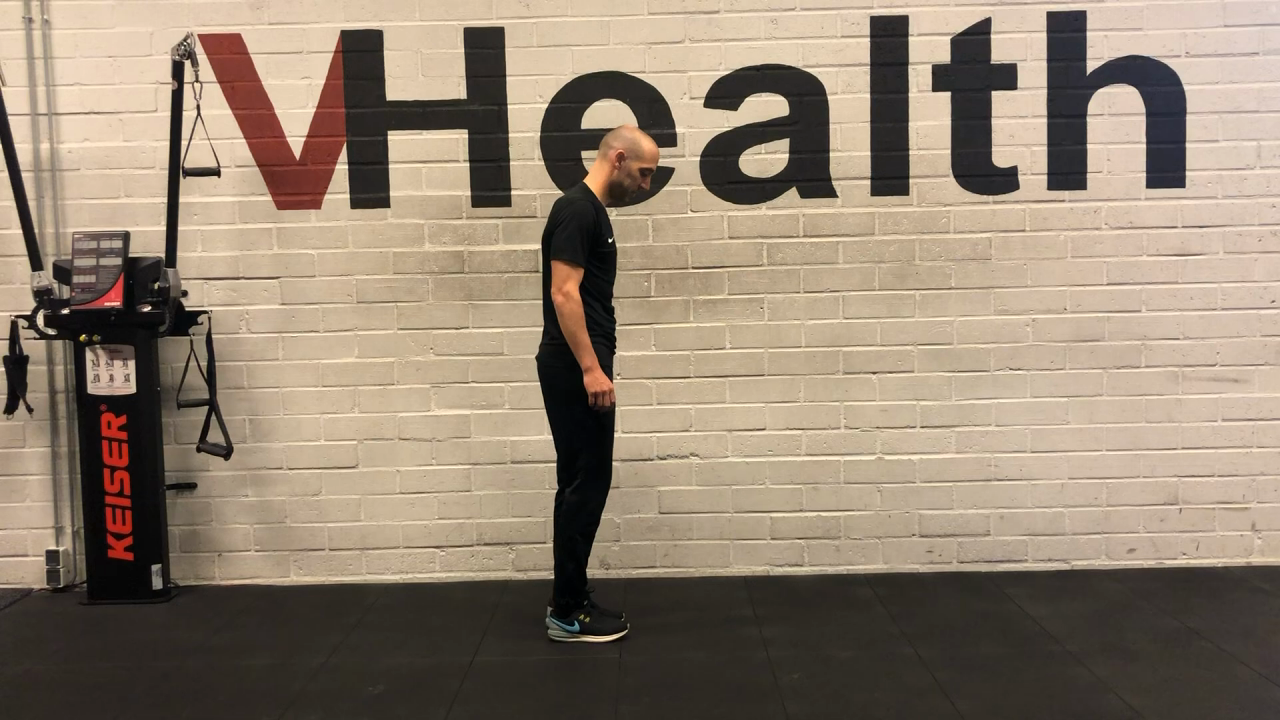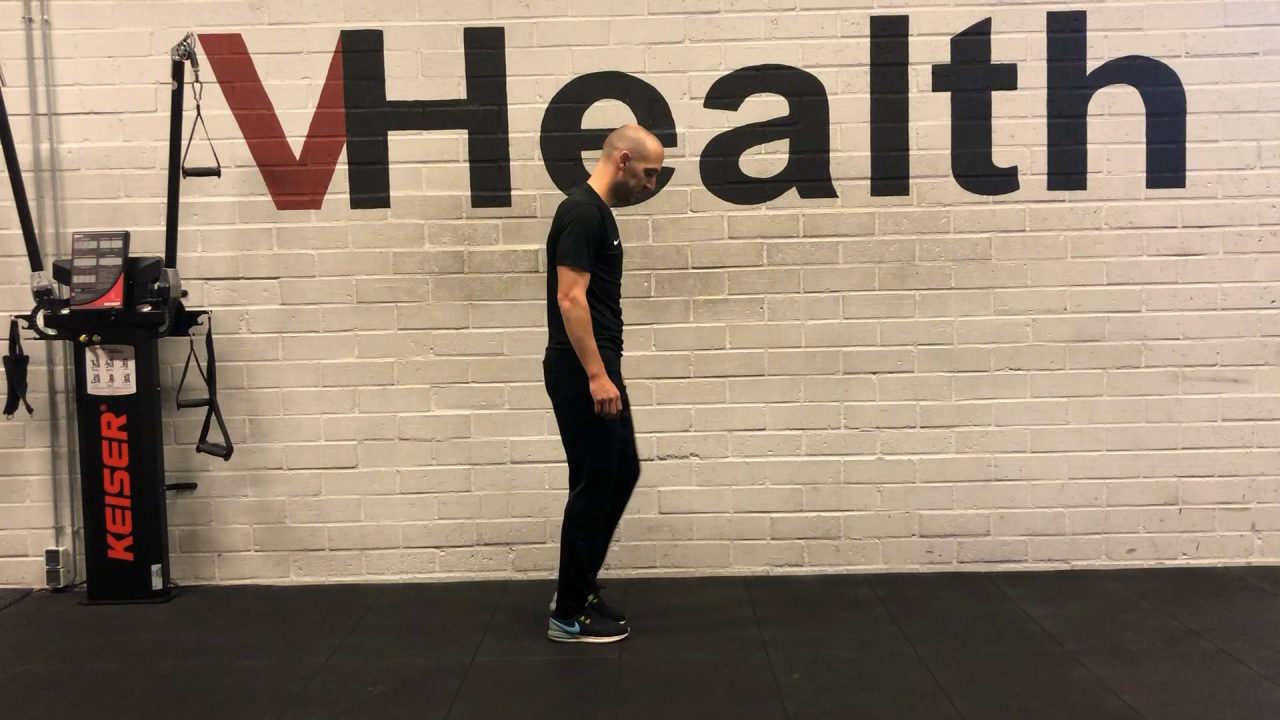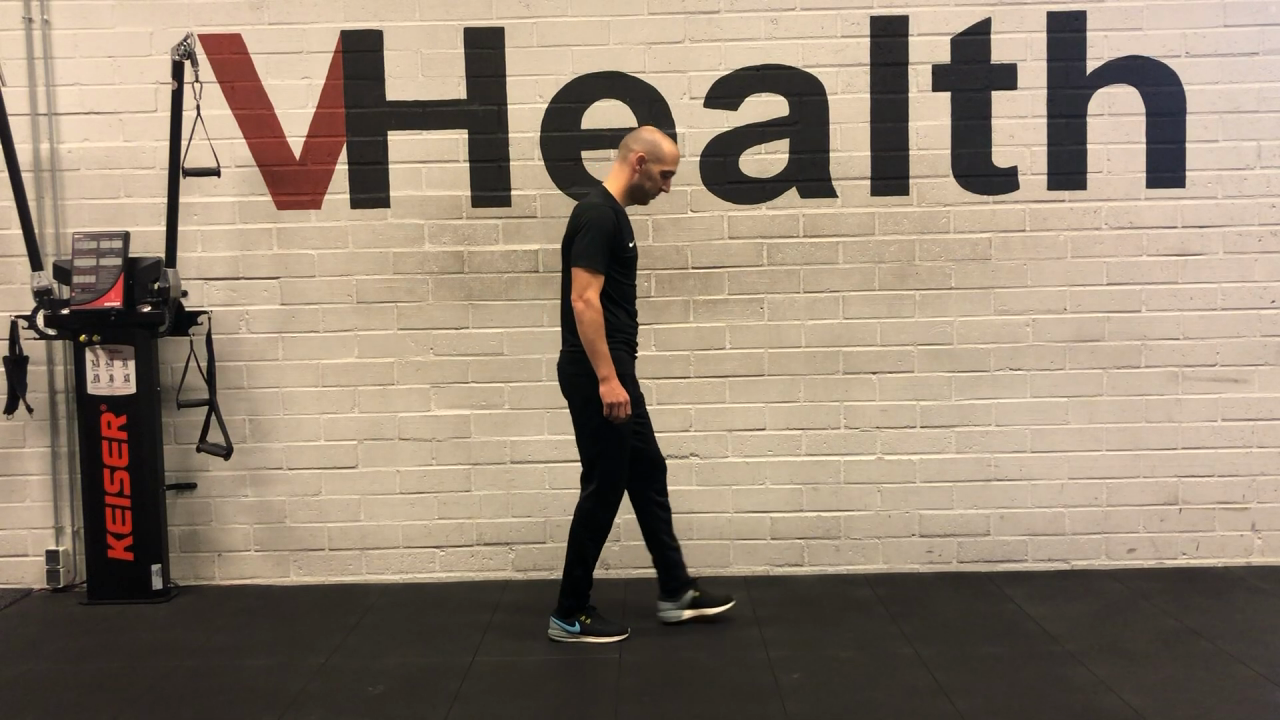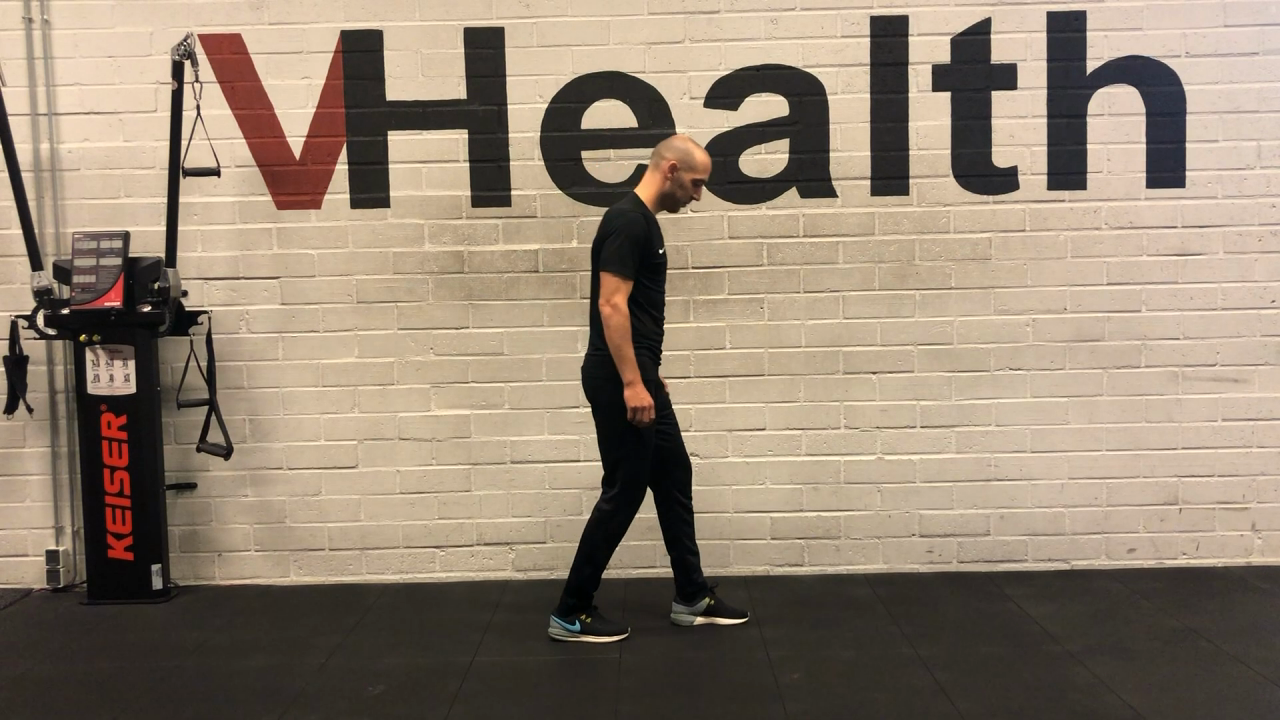
dt=0.3s
person 1, frame 1
left shoulder: (592, 211)
right shoulder: (577, 209)
right elbow: (564, 293)
right wrist: (592, 368)
left hip: (577, 365)
right hip: (574, 367)
left knee: (582, 481)
right knee: (588, 482)
left ankle: (571, 598)
right ankle: (567, 612)
person 1, frame 2
left shoulder: (598, 213)
right shoulder: (581, 212)
right elbow: (570, 298)
right wrist: (596, 375)
left hip: (595, 367)
right hip: (580, 372)
left knee: (620, 474)
right knee: (594, 485)
left ankle: (577, 589)
right ankle: (569, 614)
person 1, frame 3
left shoulder: (612, 214)
right shoulder: (596, 214)
right elbow: (584, 300)
right wrist: (607, 379)
left hip: (612, 371)
right hip: (594, 374)
left knee: (648, 476)
right knee: (603, 488)
left ankle: (676, 592)
right ankle: (569, 614)
person 1, frame 4
left shoulder: (642, 221)
right shoulder: (628, 221)
right elbow: (611, 306)
right wrist: (631, 383)
left hip: (637, 377)
right hip: (618, 380)
left knee: (673, 478)
right knee: (624, 491)
left ankle: (692, 597)
right ankle: (571, 612)
